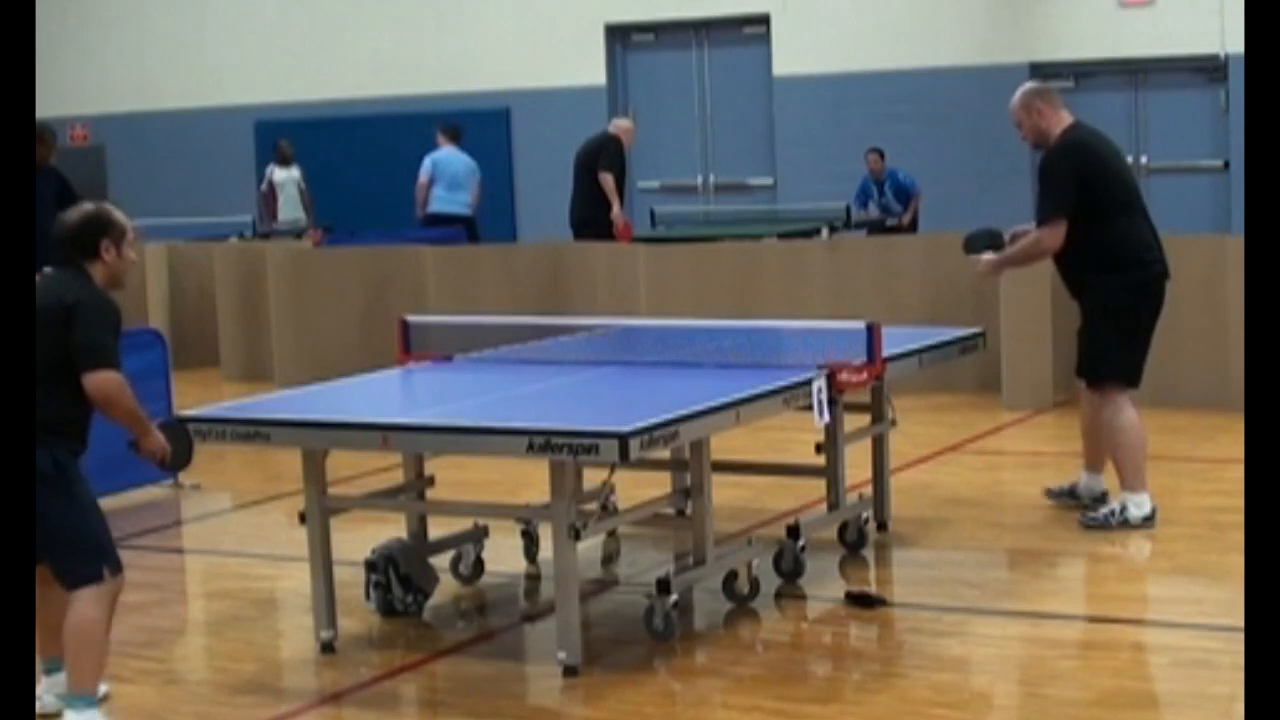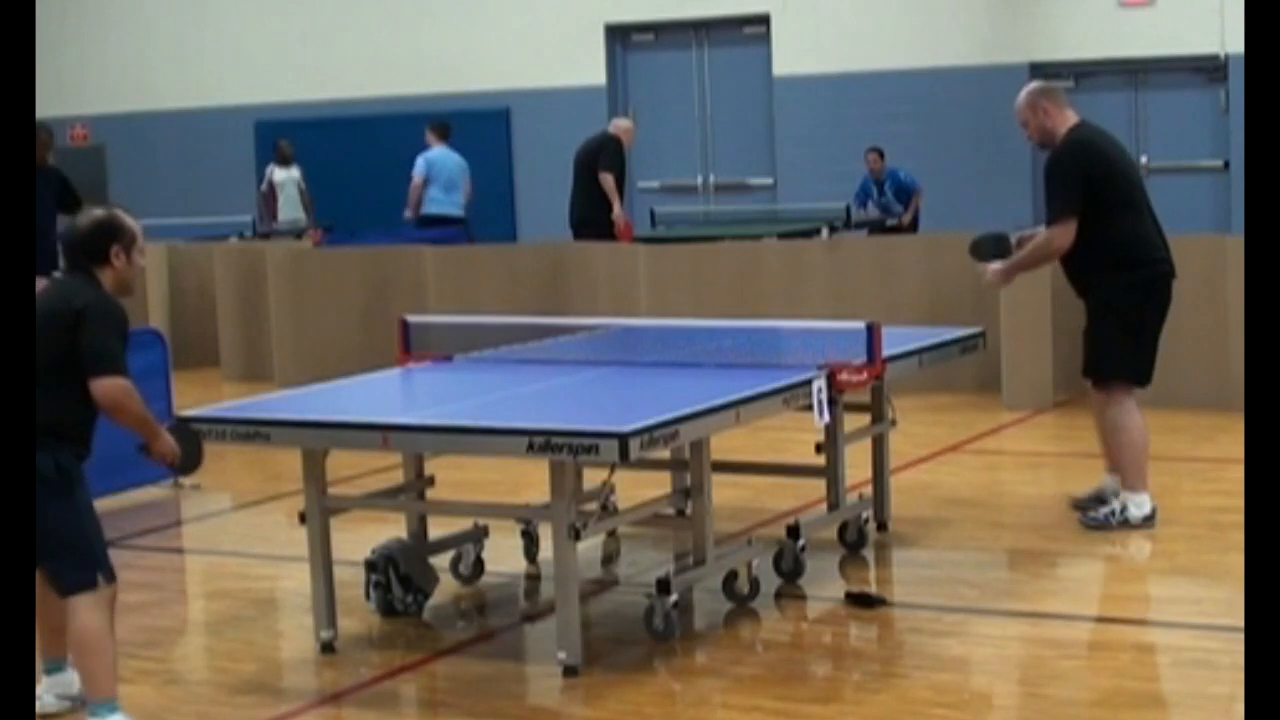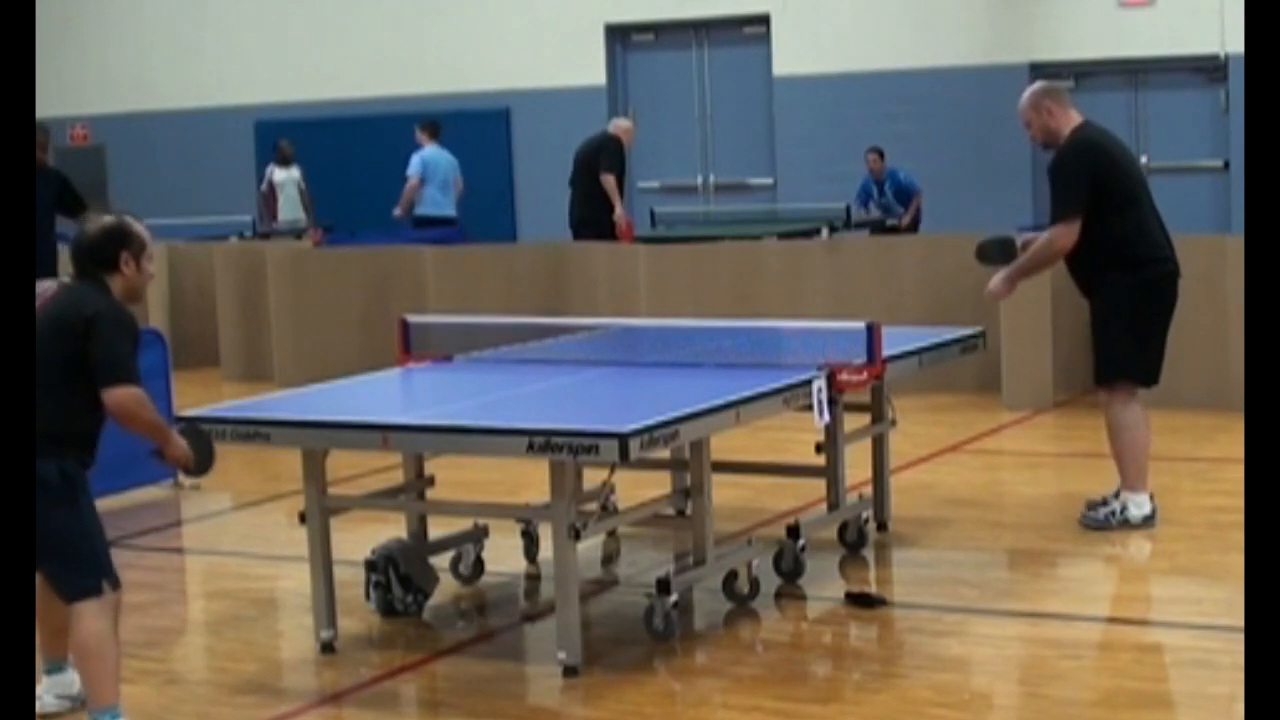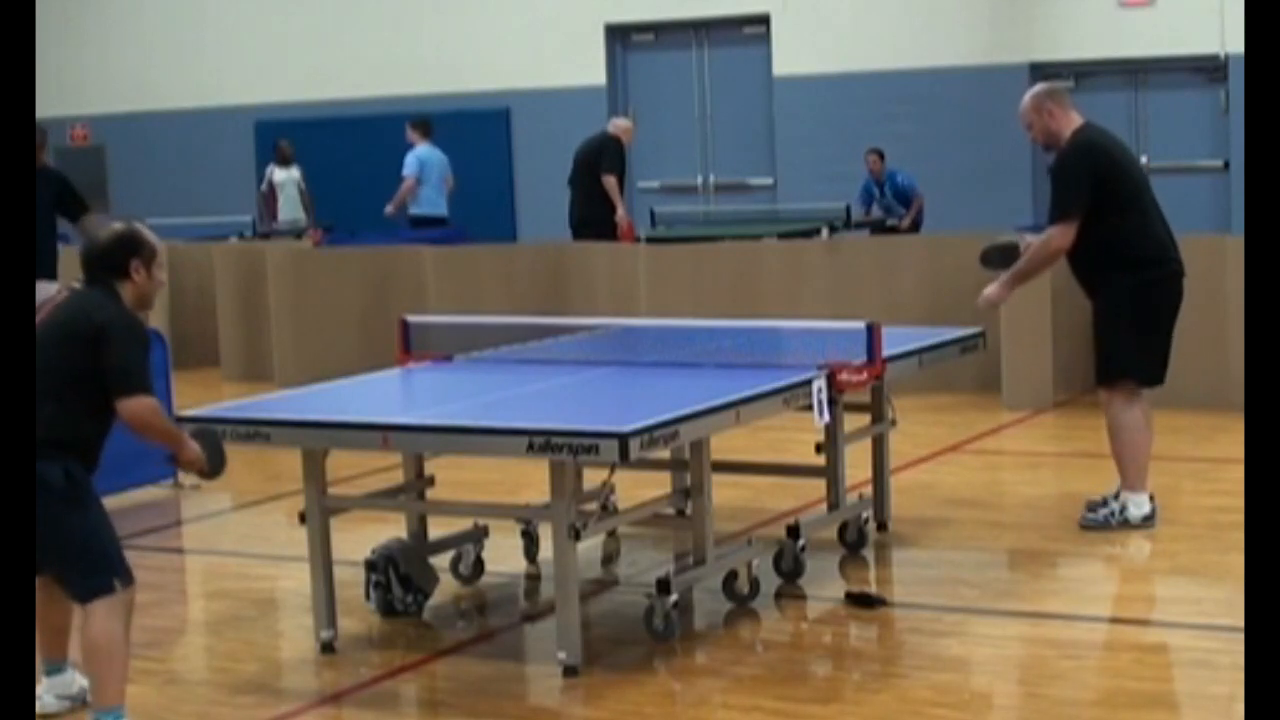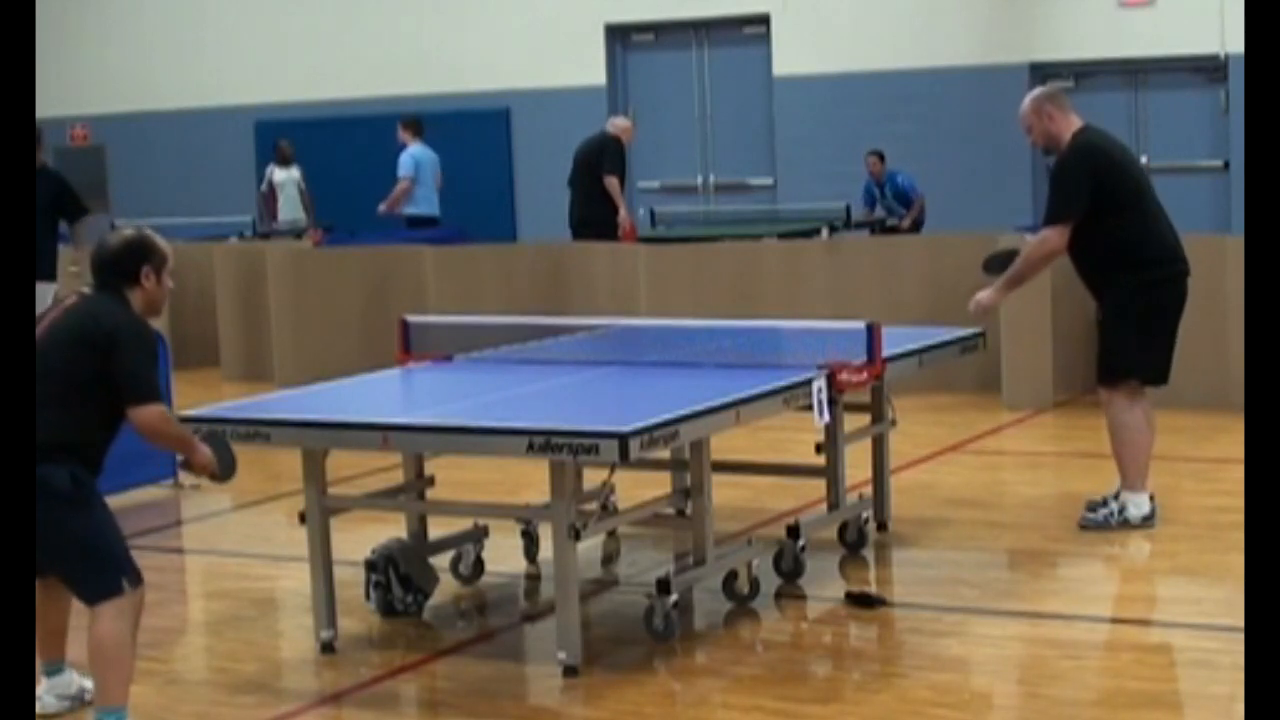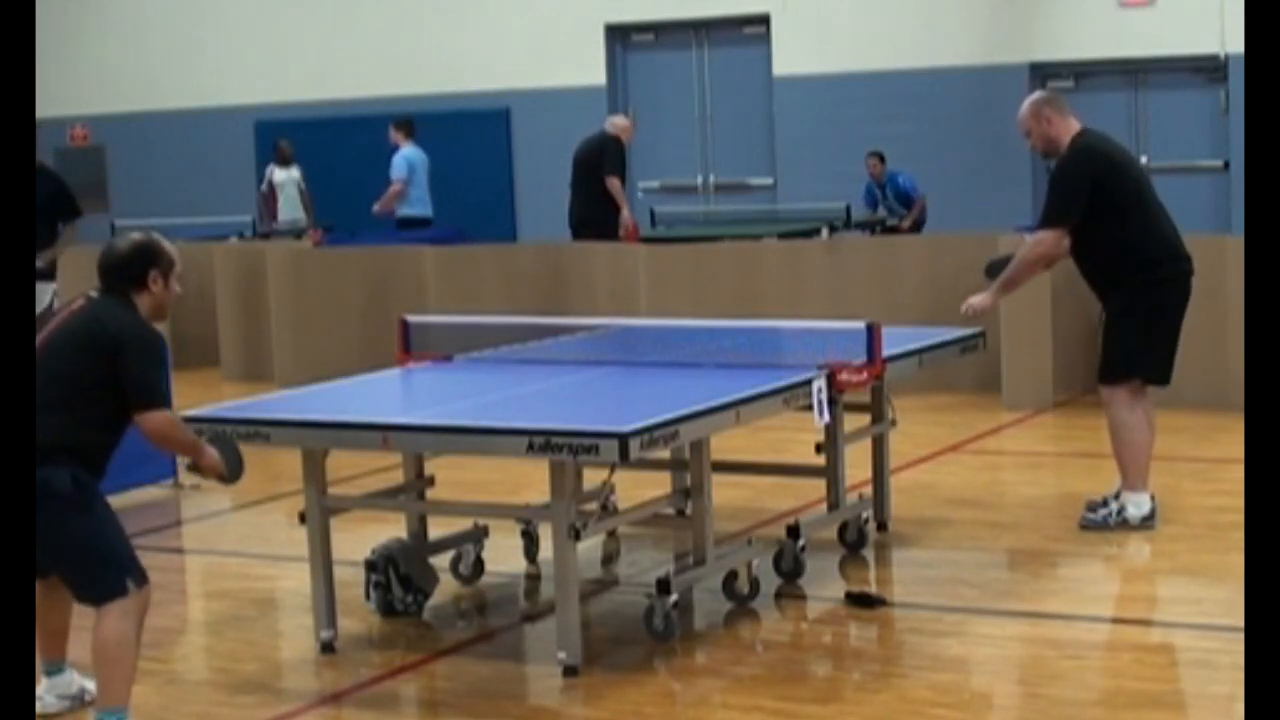
dt=0.3s
person 1, frame 1
left shoulder: (50, 291)
right shoulder: (90, 302)
right elbow: (102, 385)
right wrist: (146, 432)
left hip: (41, 453)
right hip: (43, 456)
left knee: (53, 565)
right knee: (96, 577)
person 1, frame 2
left shoulder: (55, 297)
right shoulder: (98, 308)
right elbow: (110, 391)
right wrist: (156, 436)
left hip: (45, 455)
right hip: (46, 459)
left knee: (55, 568)
right knee: (90, 586)
person 1, frame 3
left shoulder: (62, 303)
right shoulder: (108, 315)
right elbow: (121, 399)
right wrist: (168, 439)
left hip: (43, 460)
right hip: (46, 466)
left knee: (60, 570)
right knee: (95, 592)
person 1, frame 4
left shoulder: (68, 308)
right shoulder: (118, 323)
right elbow: (136, 409)
right wrist: (181, 444)
left hip: (45, 463)
right hip: (48, 469)
left knee: (58, 569)
right knee: (108, 591)
person 1, frame 5
left shoulder: (74, 311)
right shoulder: (128, 329)
right elbow: (147, 416)
right wrist: (192, 448)
left hip: (45, 467)
right hip: (50, 473)
left knee: (56, 569)
right knee: (118, 593)
person 1, frame 6
left shoulder: (80, 314)
right shoulder: (135, 334)
right elbow: (155, 422)
right wrist: (200, 451)
left hip: (44, 469)
right hip: (50, 476)
left knee: (59, 570)
right knee: (124, 593)
person 2, frame 1
left shoulder: (1061, 157)
right shoulder: (1088, 142)
left elbow: (1051, 240)
left wrist: (1000, 261)
right wrist: (1029, 233)
left hip: (1120, 285)
right hip: (1131, 278)
left knee: (1111, 391)
right knee: (1096, 384)
left ankle: (1136, 504)
right ankle: (1091, 484)
person 2, frame 2
left shoulder: (1068, 155)
right shoulder: (1094, 142)
left elbow: (1061, 240)
left wrist: (1009, 268)
right wrist: (1037, 238)
left hip: (1126, 284)
right hip: (1139, 277)
left knee: (1115, 390)
right knee: (1105, 385)
left ankle: (1136, 503)
right ankle: (1116, 485)
person 2, frame 3
left shoulder: (1073, 155)
right shoulder: (1097, 142)
left elbow: (1064, 238)
left wrist: (1011, 276)
right wrist: (1037, 244)
left hip: (1130, 284)
right hip: (1145, 277)
left knee: (1117, 389)
right knee: (1121, 388)
left ankle: (1136, 504)
right ankle: (1132, 490)
person 2, frame 4
left shoulder: (1075, 156)
right shoulder: (1097, 144)
left elbow: (1060, 239)
left wrist: (1007, 283)
right wrist: (1036, 250)
left hip: (1134, 284)
right hip: (1148, 278)
left knee: (1118, 390)
right knee: (1128, 389)
left ankle: (1136, 504)
right ankle: (1133, 491)
person 2, frame 5
left shoulder: (1077, 159)
right shoulder: (1096, 148)
left elbow: (1052, 240)
left wrist: (1000, 289)
right wrist: (1042, 251)
left hip: (1141, 285)
right hip: (1153, 279)
left knee: (1118, 390)
right knee: (1131, 388)
left ankle: (1135, 504)
right ankle: (1134, 492)
person 2, frame 6
left shoulder: (1077, 162)
right shoulder: (1094, 151)
left elbow: (1045, 244)
left wrist: (993, 294)
right wrist: (1052, 255)
left hip: (1145, 284)
right hip: (1154, 279)
left knee: (1119, 389)
right knee: (1132, 388)
left ankle: (1136, 504)
right ankle: (1134, 492)
